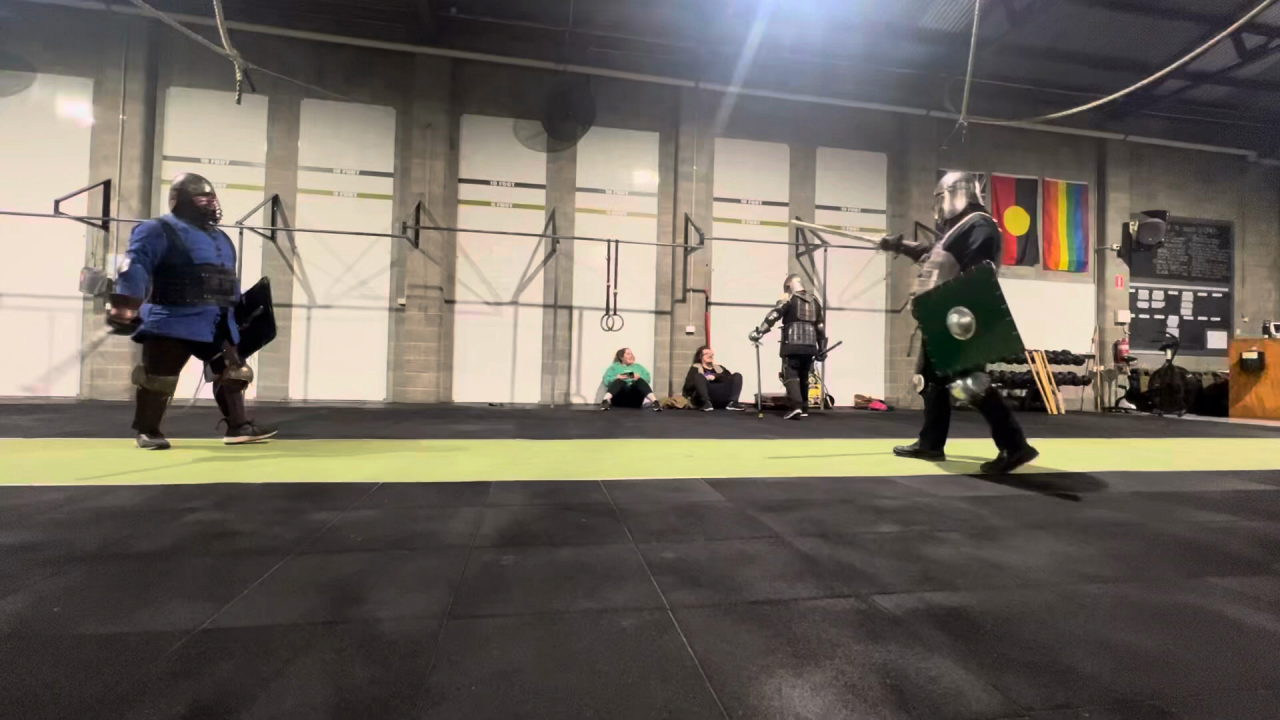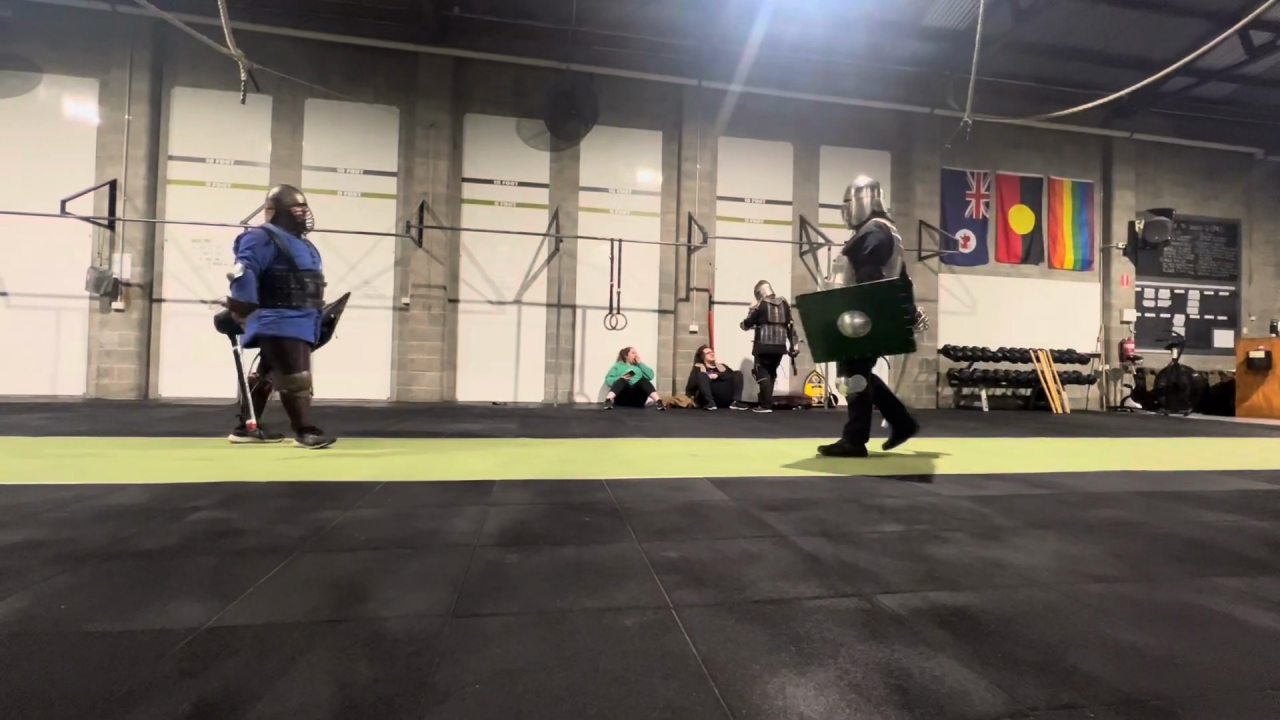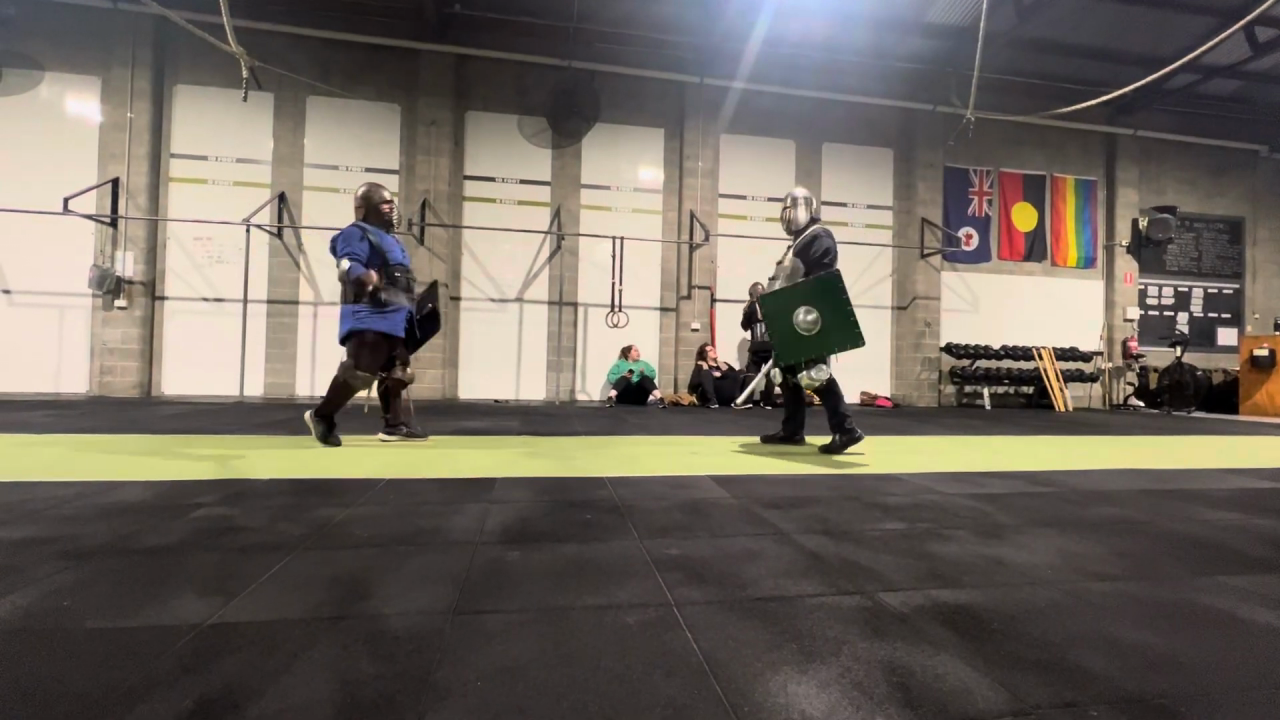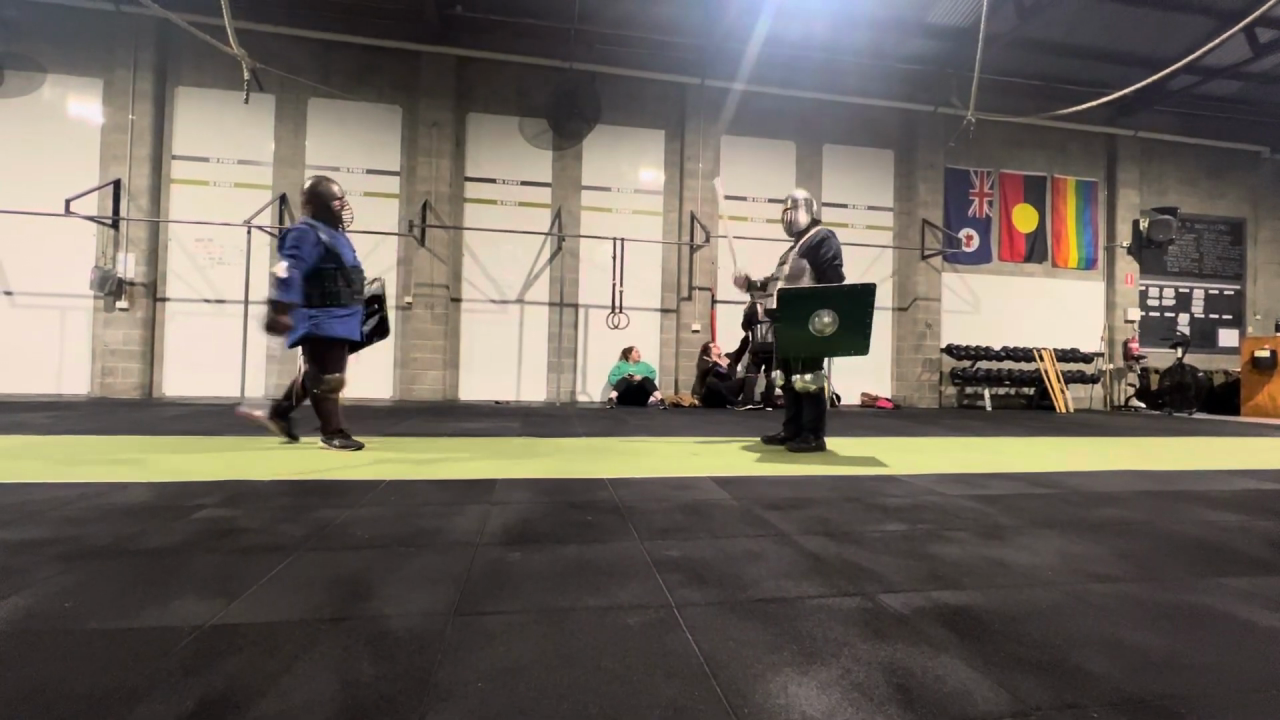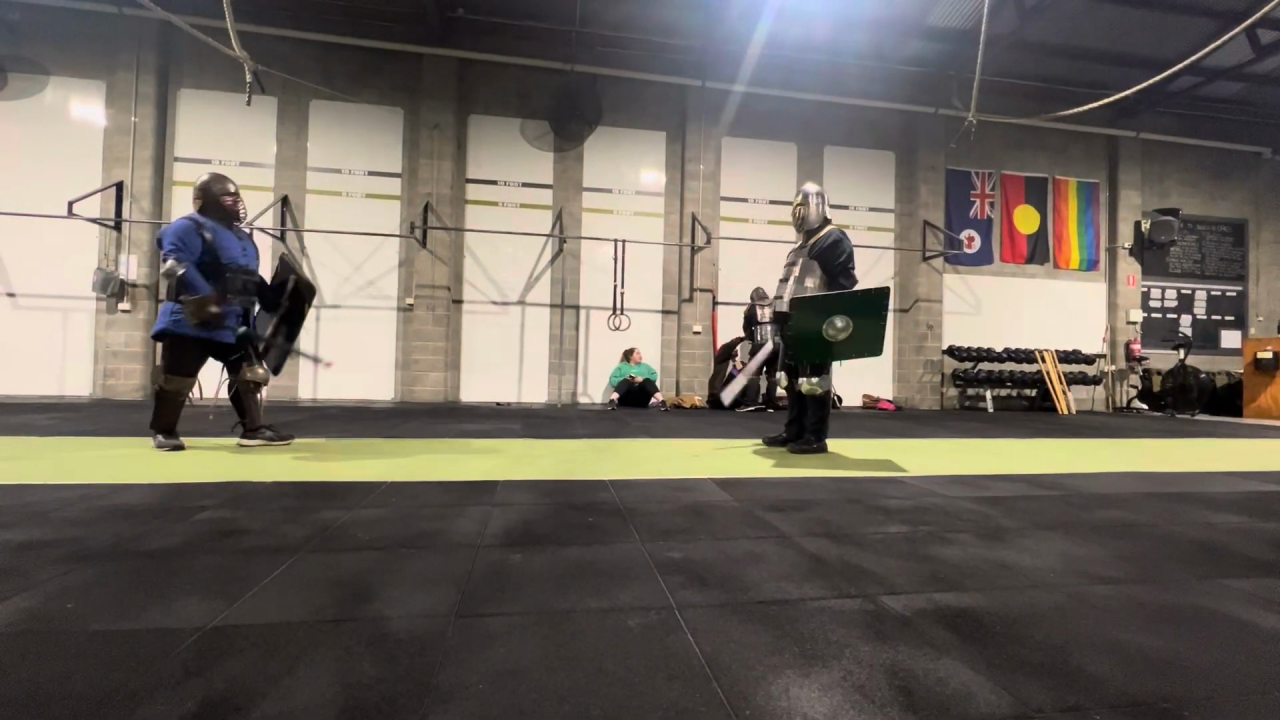
dt=1s
person 1, frame 1
left shoulder: (980, 226)
right shoulder: (958, 229)
right elbow: (931, 253)
right wrist: (900, 245)
left knee: (970, 382)
right knee: (932, 379)
left ankle: (1014, 445)
right ankle: (930, 443)
person 1, frame 2
left shoulder: (874, 231)
right shoulder: (885, 232)
left elbow: (869, 278)
right elbow: (899, 278)
left knee: (854, 376)
right knee: (862, 376)
left ankle: (854, 440)
right ankle: (903, 424)
person 1, frame 3
left shoulder: (819, 237)
right shoulder: (798, 243)
left knee: (813, 373)
right knee: (788, 376)
left ankle: (845, 430)
right ankle: (792, 430)
person 1, frame 4
left shoulder: (822, 238)
right shoulder: (795, 247)
left elbow: (833, 278)
right elbow: (782, 281)
right wrist: (752, 284)
left knee: (808, 376)
right knee: (788, 377)
left ankle: (814, 436)
right ankle: (792, 430)
person 1, frame 5
left shoulder: (834, 239)
right shoulder: (802, 243)
left elbow: (843, 281)
right wrist: (779, 317)
left knee: (814, 378)
right knee: (792, 377)
left ankle: (816, 437)
right ankle: (794, 431)
person 2, frame 1
left shoulder: (219, 238)
right shoulder: (160, 230)
left elbow: (230, 279)
right elbow: (133, 266)
right wrist: (125, 304)
left hip: (215, 323)
right hip: (174, 318)
left knee: (232, 370)
right knee: (159, 376)
left ankle: (239, 427)
right ankle: (147, 430)
person 2, frame 2
left shoulder: (302, 243)
right shoulder: (264, 238)
left elbow: (310, 284)
right elbow: (244, 273)
left wrist: (321, 317)
right wrist: (239, 308)
left hip: (299, 322)
right hip: (279, 321)
left knee: (269, 374)
right knee: (295, 374)
right ankle: (305, 430)
person 2, frame 3
left shoulder: (388, 238)
right shoulder: (356, 234)
right elbow: (347, 266)
left wrist: (410, 312)
right wrist: (368, 281)
left hip: (393, 318)
right hip: (368, 317)
left knee: (397, 372)
right knee: (360, 370)
left ankle: (395, 426)
right ankle: (322, 417)
person 2, frame 4
left shoulder: (332, 234)
right shoulder: (308, 234)
right elbow: (289, 271)
left wrist: (361, 306)
right wrist: (282, 309)
left hip: (336, 319)
right hip: (323, 320)
left knee: (318, 374)
right knee: (328, 376)
left ankle: (278, 414)
right ankle: (333, 434)
person 2, frame 5
left shoulder: (242, 237)
right shoulder: (187, 229)
left elbow: (252, 279)
right elbow: (178, 268)
left wrist: (271, 299)
right wrist: (204, 303)
left hip: (234, 323)
right hip: (191, 321)
left knee: (249, 374)
right knee: (176, 379)
left ankle: (254, 429)
right ankle: (163, 432)
